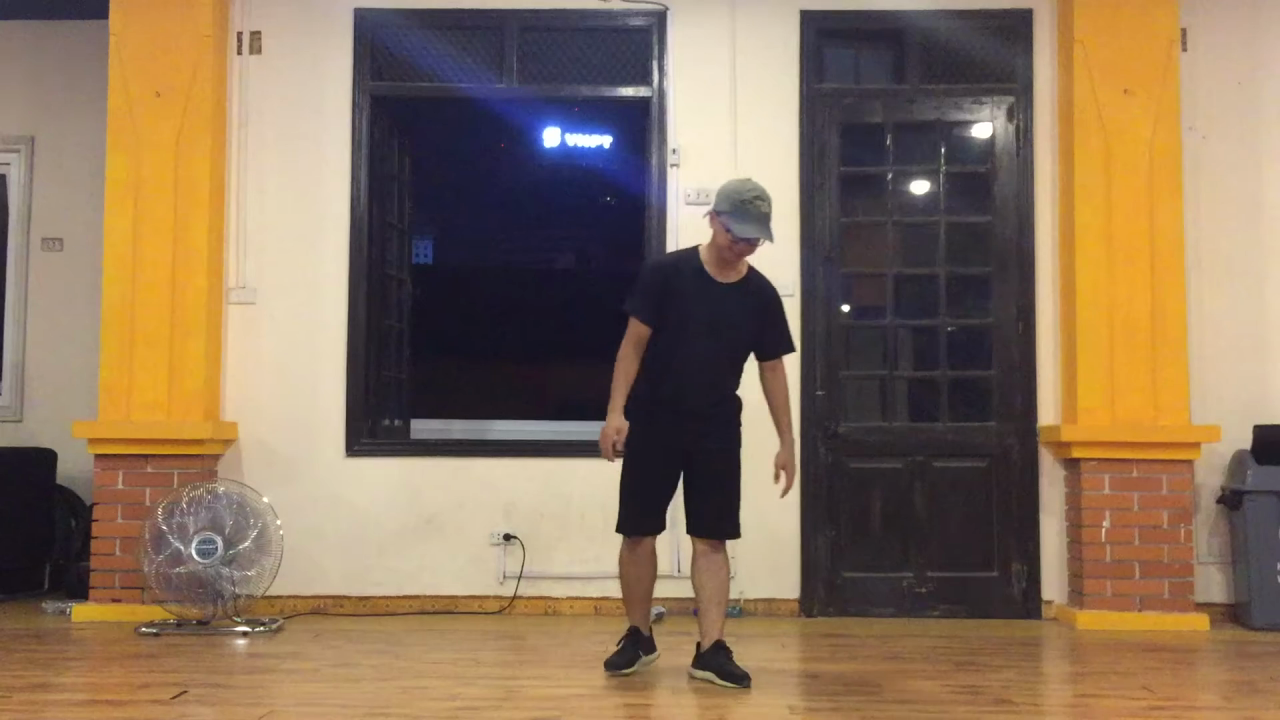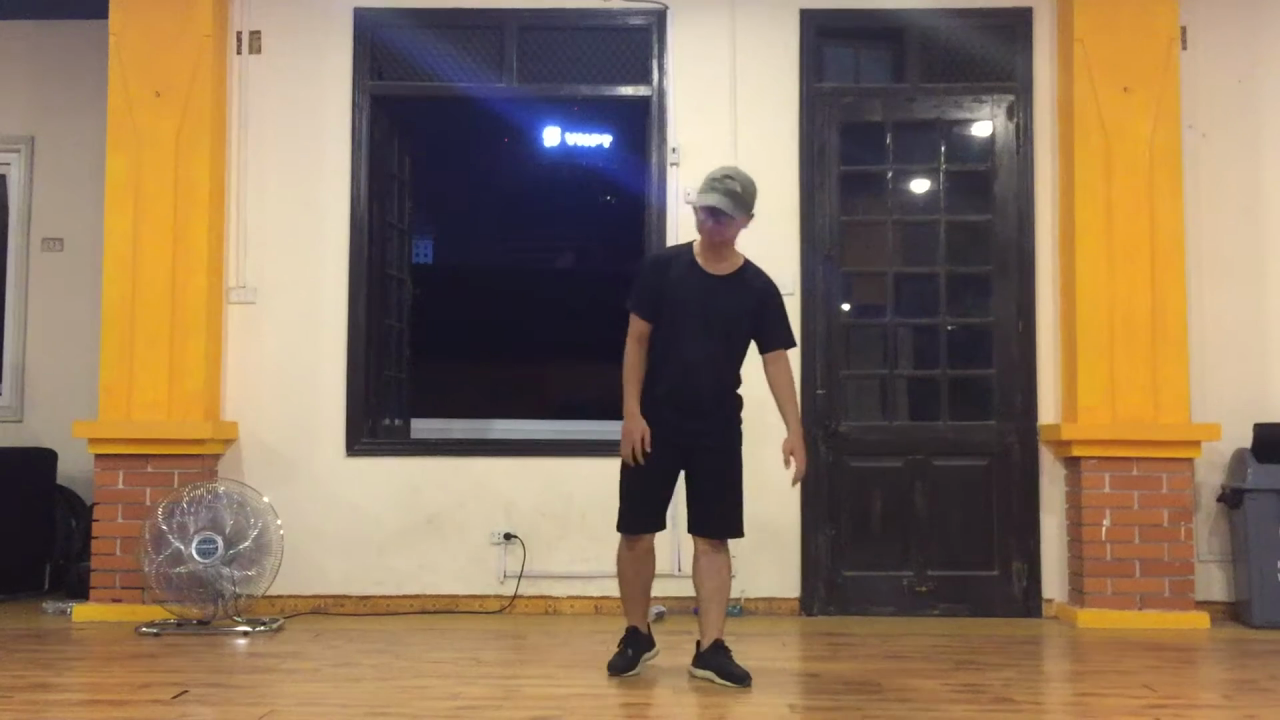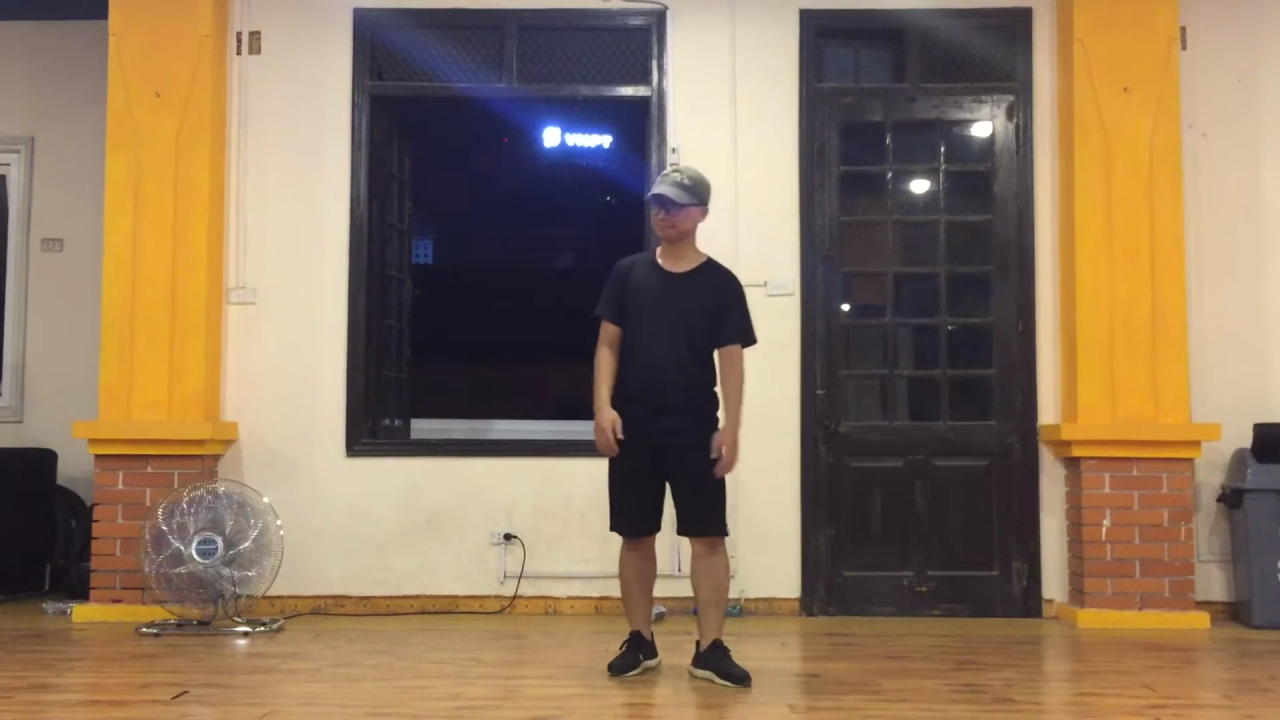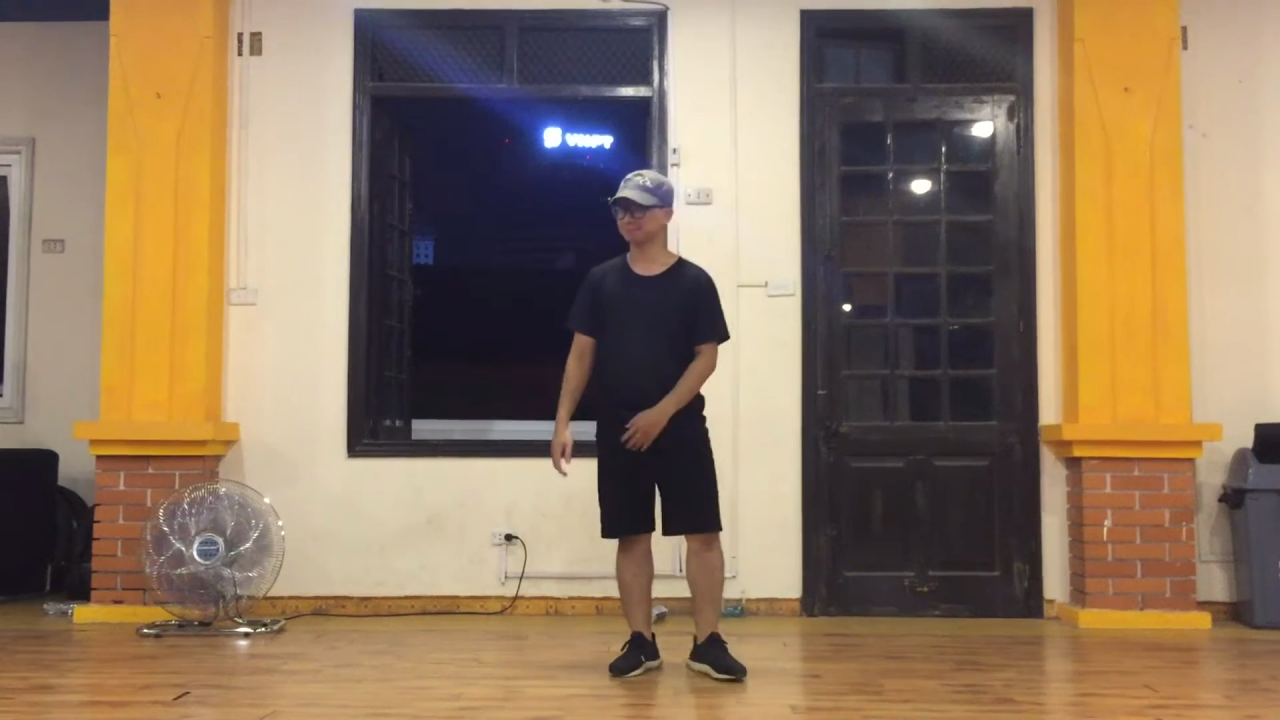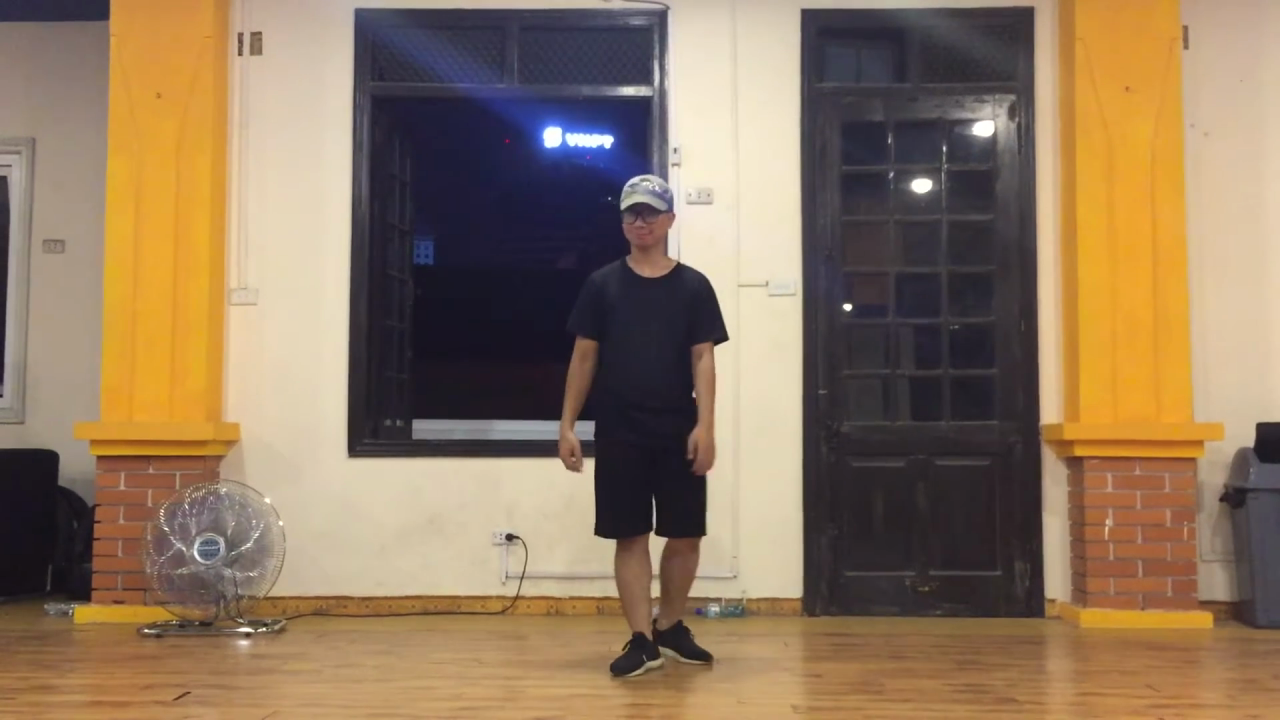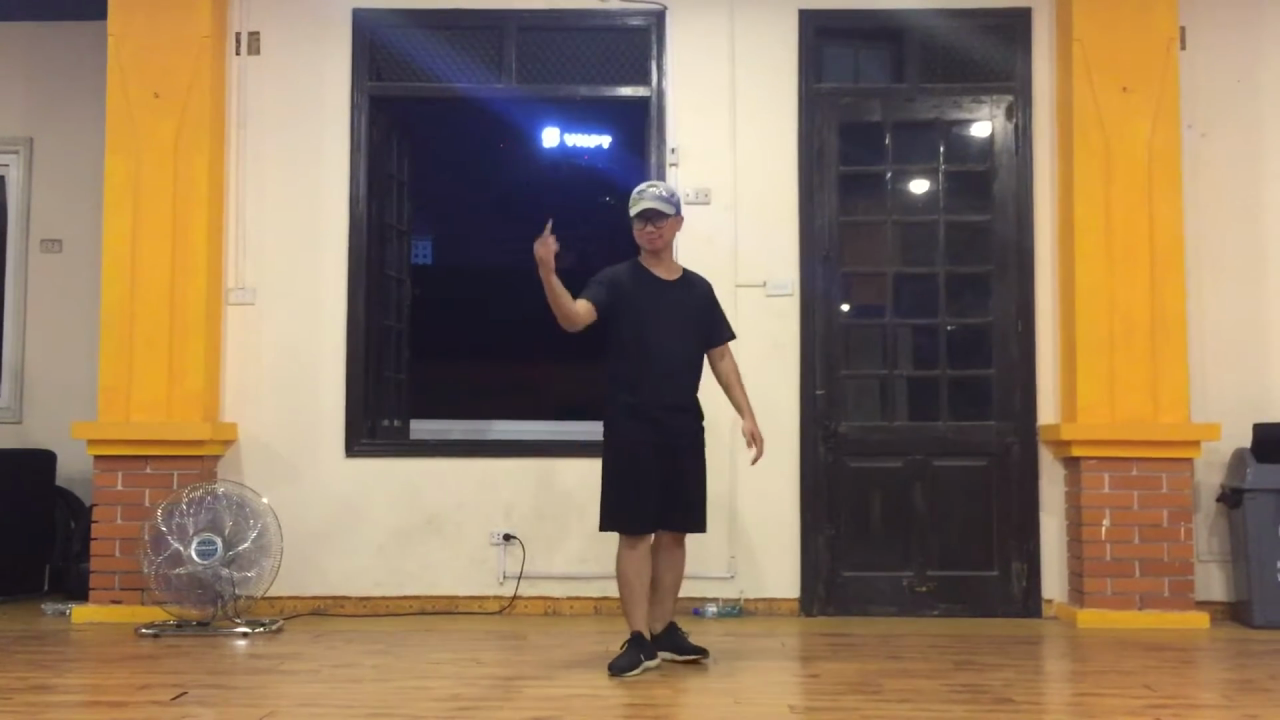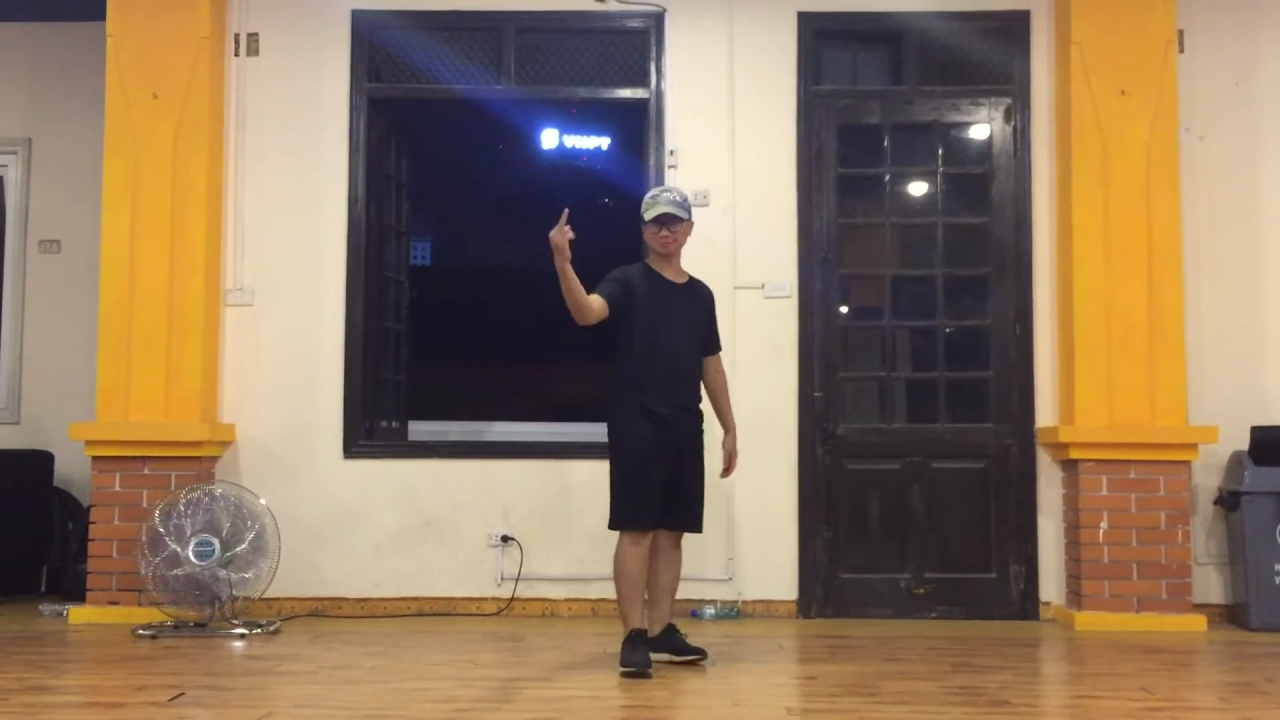
dt=0.3s
person 1, frame 1
left shoulder: (761, 295)
right shoulder: (667, 272)
left elbow: (772, 368)
right elbow: (634, 343)
left wrist: (786, 442)
right wrist: (615, 411)
left hip: (717, 430)
right hip: (654, 424)
left knee: (711, 538)
right knee: (638, 532)
left ankle: (710, 649)
right ankle: (638, 637)
person 1, frame 2
left shoulder: (758, 288)
right shoulder: (662, 267)
left elbow: (776, 359)
right elbow: (637, 340)
left wrist: (794, 430)
right wrist: (631, 413)
left hip: (717, 428)
right hip: (655, 421)
left knee: (713, 537)
right knee: (636, 531)
left ankle: (710, 648)
right ankle: (637, 634)
person 1, frame 3
left shoulder: (721, 283)
right shoulder: (628, 273)
left elbow: (731, 361)
right elbow: (609, 344)
left wrist: (731, 426)
right wrist: (604, 407)
left hip: (695, 428)
right hip: (634, 426)
left knee: (708, 536)
right knee: (637, 535)
left ankle: (710, 649)
right ankle: (640, 639)
person 1, frame 4
left shoulder: (694, 282)
right shoulder: (602, 280)
left elbow: (705, 358)
right elbow: (582, 354)
left wrist: (662, 414)
right wrist: (562, 421)
left hip: (679, 426)
right hip: (618, 429)
left knee: (703, 533)
right knee: (631, 536)
left ankle: (707, 642)
right ankle: (641, 641)
person 1, frame 5
left shoulder: (693, 286)
right shoulder: (603, 284)
left elbow: (703, 359)
right elbow: (583, 357)
left wrist: (705, 424)
right wrist: (567, 426)
left hip: (680, 429)
right hip: (620, 430)
left knee: (685, 536)
right knee: (630, 536)
left ankle: (669, 627)
right ankle: (641, 639)
person 1, frame 6
left shoulder: (699, 289)
right shoulder: (617, 281)
left elbow: (720, 356)
right elbow: (574, 316)
left wrist: (747, 415)
right wrist: (547, 273)
left hip: (684, 426)
right hip: (631, 425)
left knee: (674, 532)
right knee: (635, 532)
left ankle: (663, 629)
right ankle: (639, 638)
person 1, frame 7
left shoulder: (701, 294)
right shoulder: (627, 281)
left elbow: (711, 366)
right elbow: (587, 312)
left wrist: (729, 429)
right wrist: (563, 265)
left hip: (686, 426)
right hip: (637, 422)
left knee: (671, 532)
right knee: (636, 530)
left ankle: (660, 631)
right ankle: (634, 636)
